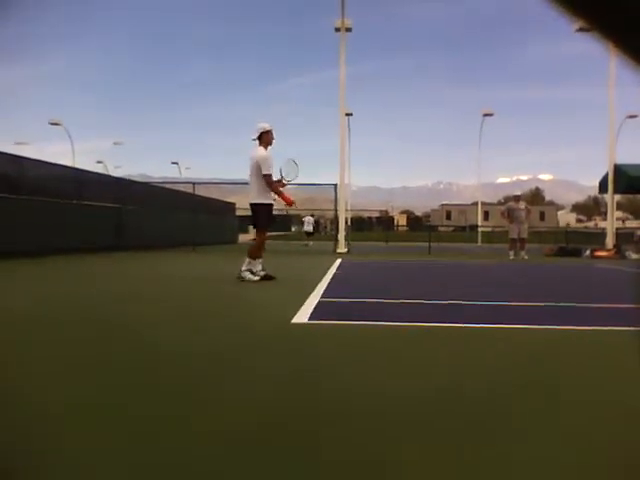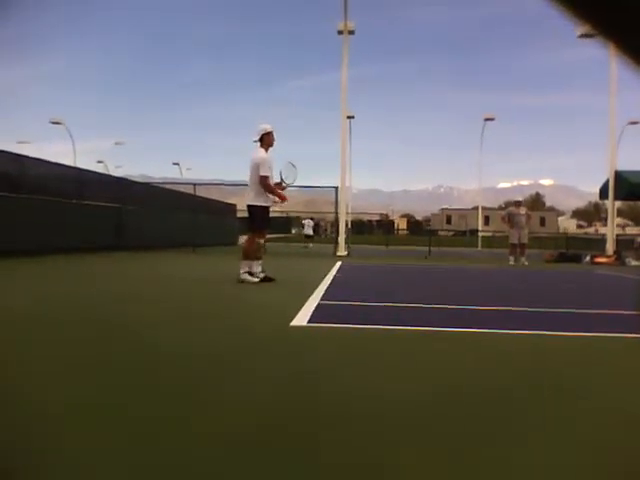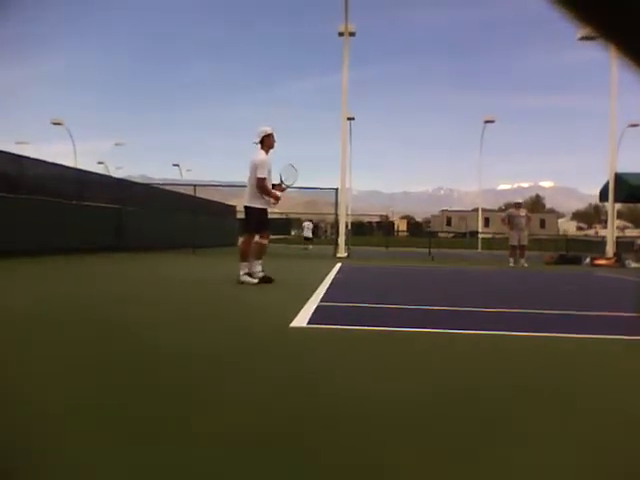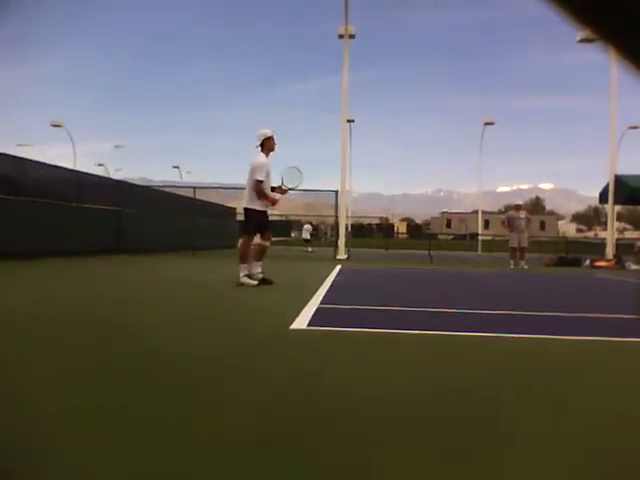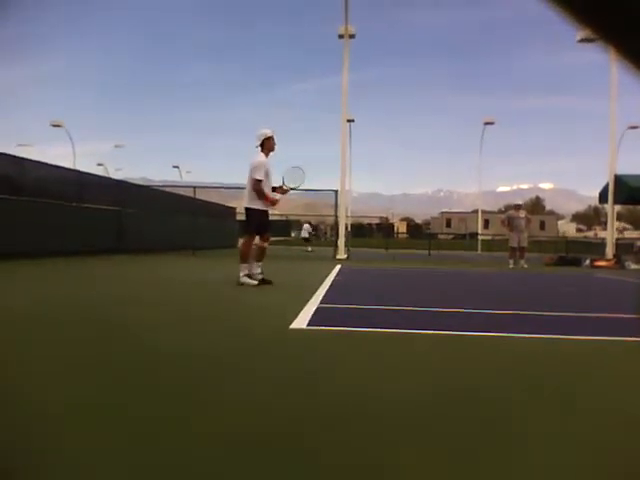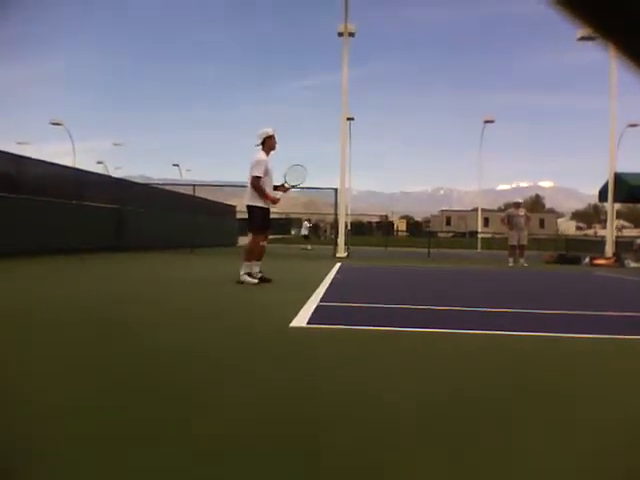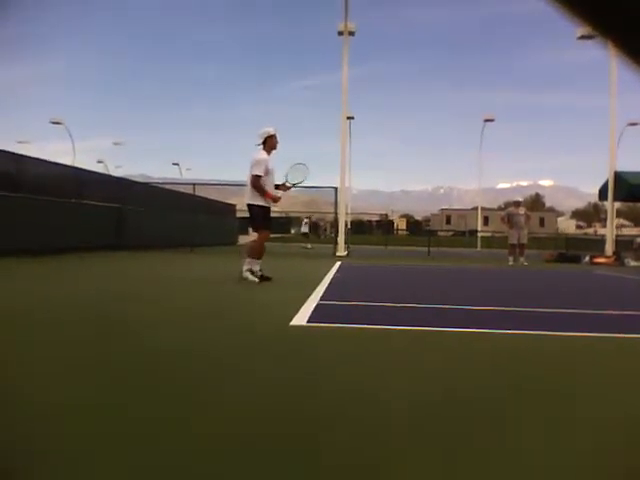
dt=0.1s
person 1, frame 1
left shoulder: (257, 154)
right shoulder: (263, 155)
right elbow: (268, 182)
left wrist: (276, 183)
right wrist: (285, 197)
left hip: (260, 200)
right hip: (262, 201)
left knee: (261, 236)
right knee: (261, 236)
left ankle: (258, 270)
right ankle: (245, 269)
person 1, frame 2
left shoulder: (259, 155)
right shoulder: (264, 157)
right elbow: (264, 183)
left wrist: (275, 185)
right wrist: (280, 195)
left hip: (259, 202)
right hip: (259, 203)
left knee: (260, 237)
right knee: (253, 237)
left ankle: (257, 271)
right ankle: (244, 271)
person 1, frame 3
left shoulder: (261, 157)
right shoulder: (263, 159)
right elbow: (260, 185)
left wrist: (274, 187)
right wrist: (274, 196)
left hip: (260, 205)
right hip: (255, 205)
left knee: (264, 237)
right knee: (249, 238)
left ankle: (257, 271)
right ankle: (243, 273)
person 1, frame 4
left shoulder: (262, 160)
right shoulder: (262, 162)
right elbow: (257, 187)
left wrist: (275, 189)
right wrist: (271, 199)
left hip: (260, 207)
right hip: (254, 206)
left knee: (266, 238)
right knee: (248, 239)
left ankle: (256, 272)
right ankle: (243, 275)
person 1, frame 5
left shoulder: (263, 161)
right shoulder: (261, 161)
right elbow: (256, 186)
left wrist: (276, 189)
right wrist: (270, 199)
left hip: (262, 207)
right hip: (255, 207)
left knee: (265, 239)
right knee: (249, 239)
left ankle: (256, 273)
right ankle: (244, 275)
person 1, frame 6
left shoulder: (265, 159)
right shoulder: (261, 159)
right elbow: (255, 183)
left wrist: (278, 188)
right wrist: (270, 197)
left hip: (263, 205)
right hip: (256, 204)
left knee: (263, 239)
right knee: (256, 238)
left ankle: (255, 272)
right ankle: (244, 273)
person 1, frame 7
left shoulder: (267, 159)
right shoulder: (261, 158)
right elbow: (254, 182)
left wrist: (279, 187)
right wrist: (271, 196)
left hip: (264, 204)
right hip: (257, 203)
left knee: (263, 237)
right knee: (263, 235)
left ankle: (256, 270)
right ankle: (247, 268)
